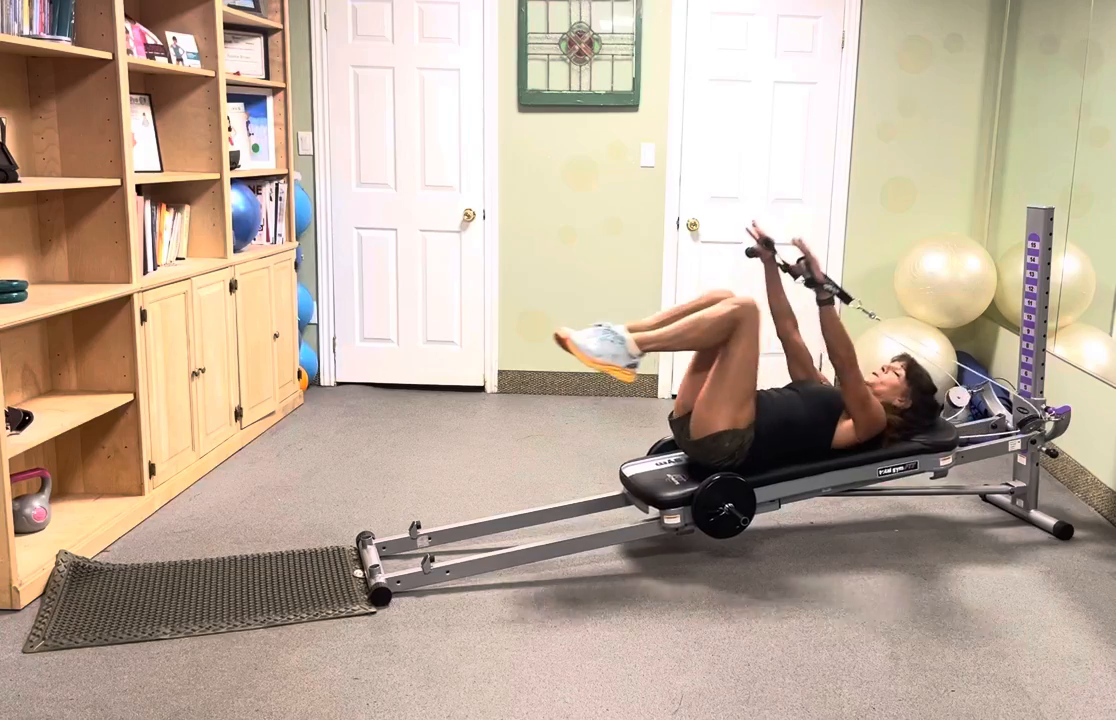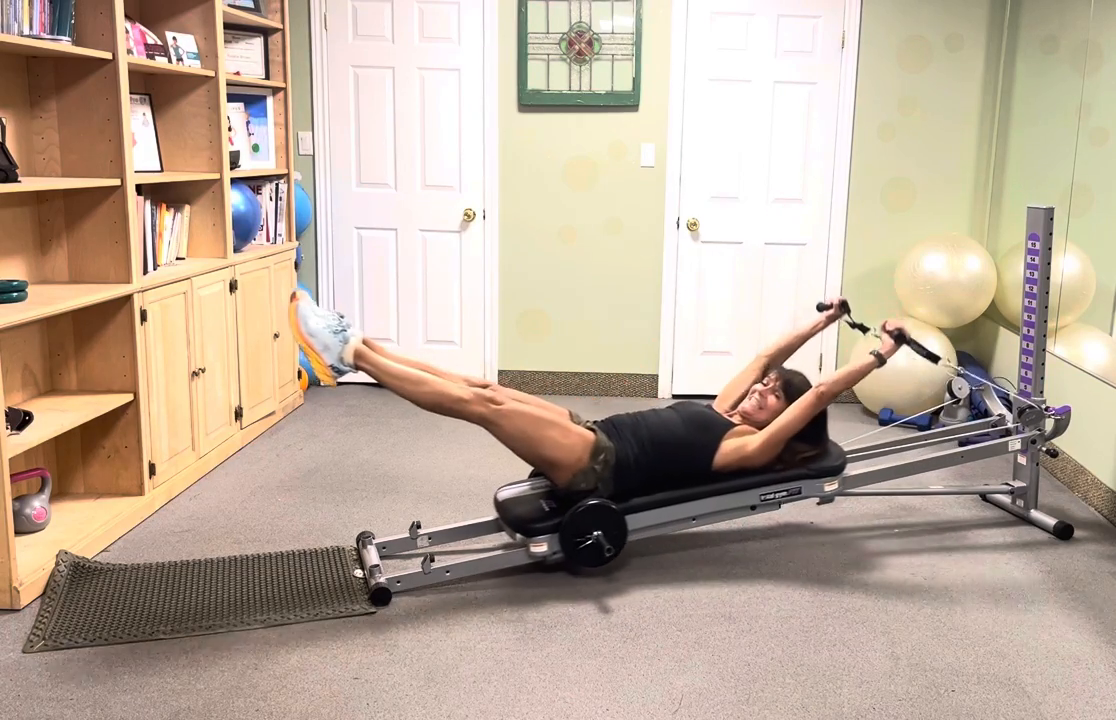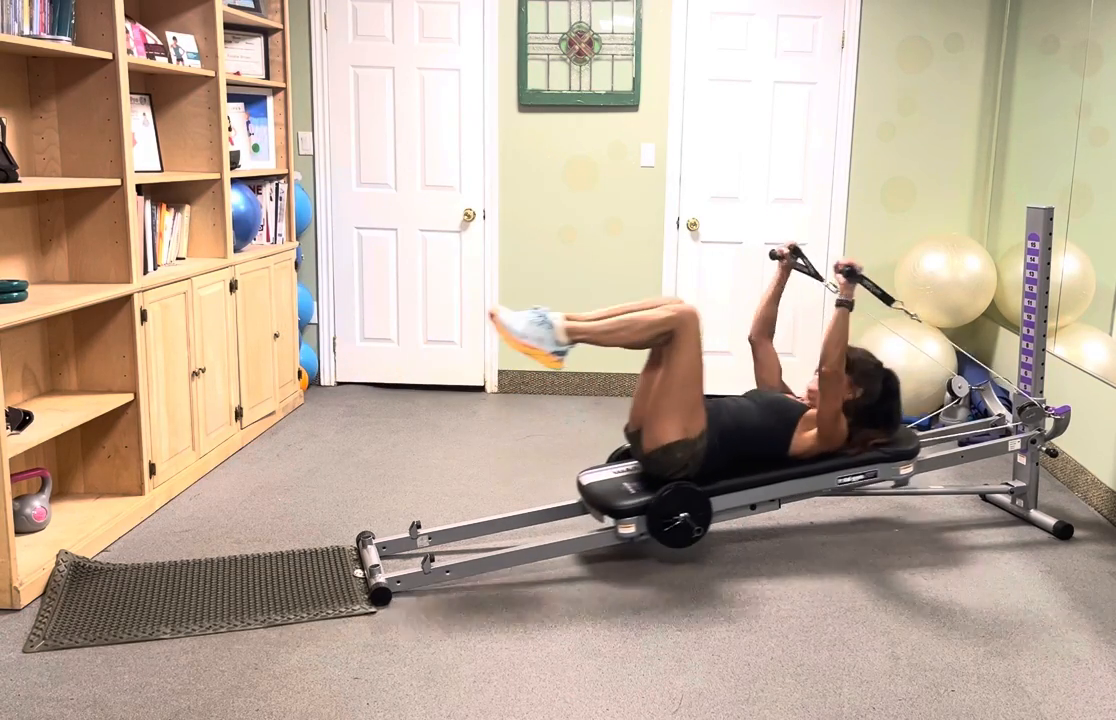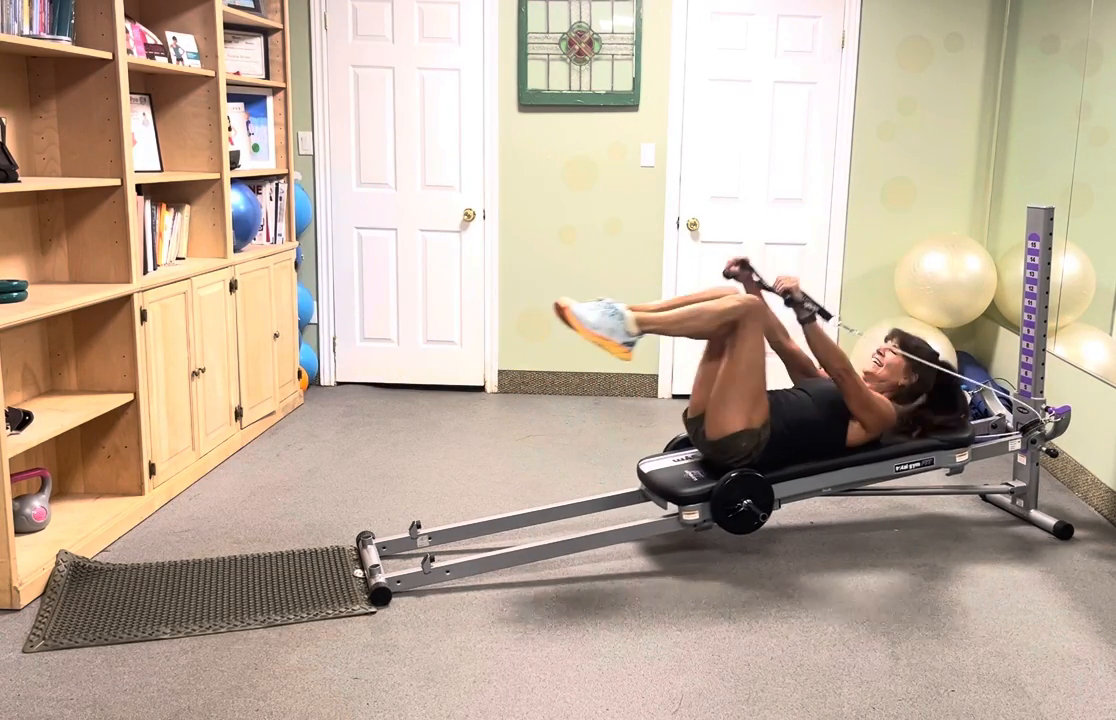
dt=1s
person 1, frame 1
left shoulder: (868, 422)
right shoulder: (826, 395)
left elbow: (846, 363)
right elbow: (790, 335)
left wrist: (823, 295)
right wrist: (769, 266)
left hip: (725, 442)
right hip: (695, 423)
left knee: (743, 310)
right knee: (724, 300)
left ankle: (629, 347)
right ankle: (623, 339)
person 1, frame 2
left shoulder: (753, 448)
right shoulder: (724, 416)
left elbow: (819, 393)
right elbow: (766, 358)
left wrist: (880, 355)
right wrist: (824, 320)
left hip: (601, 468)
right hip: (598, 438)
left knee: (481, 401)
right knee: (481, 386)
left ankle: (352, 354)
right ankle: (357, 350)
person 1, frame 3
left shoulder: (830, 431)
right shoulder: (782, 398)
left elbow: (833, 366)
right elbow: (760, 335)
left wrist: (845, 301)
right wrist: (783, 273)
left hip: (682, 453)
right hip: (654, 437)
left knee: (682, 317)
right knee: (670, 308)
left ankle: (562, 334)
right ankle: (560, 326)
person 1, frame 4
left shoulder: (881, 416)
right shoulder: (834, 388)
left elbow: (842, 371)
right elbow: (782, 343)
left wrist: (804, 315)
right wrist: (752, 284)
left hip: (742, 443)
right hip: (709, 425)
left knee: (746, 308)
right knee: (734, 300)
left ankle: (629, 325)
right ankle: (627, 319)
